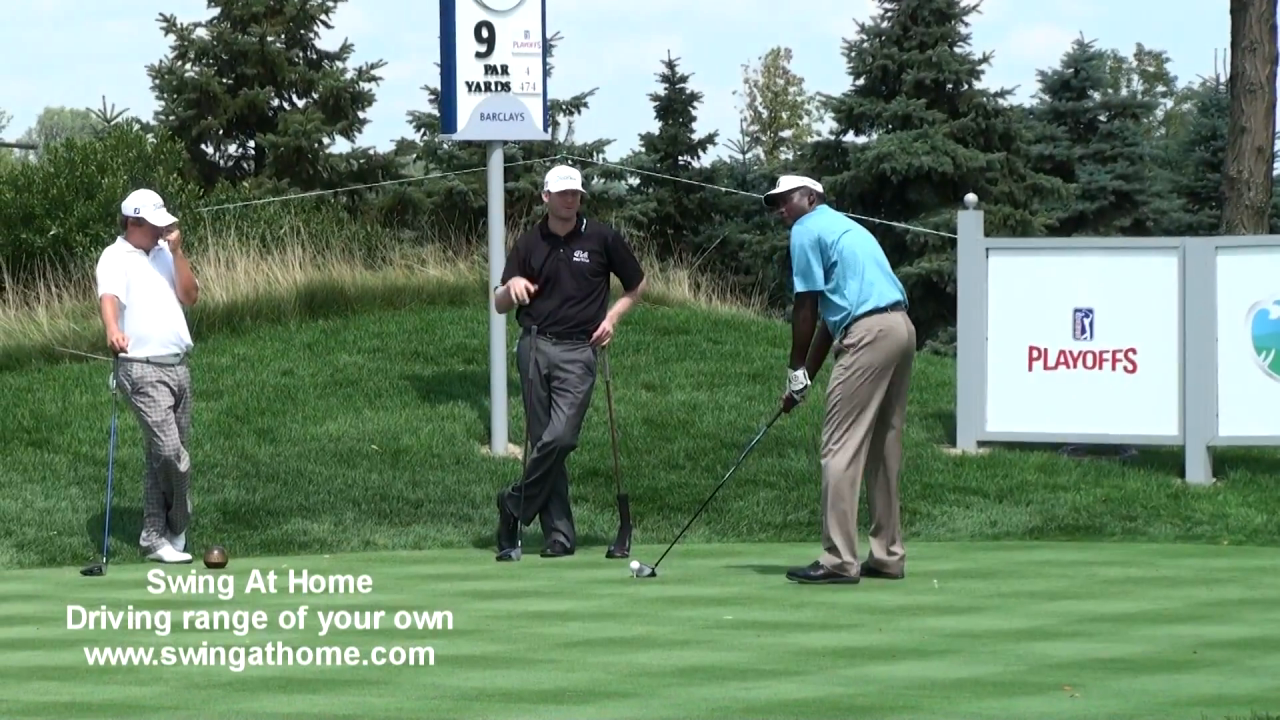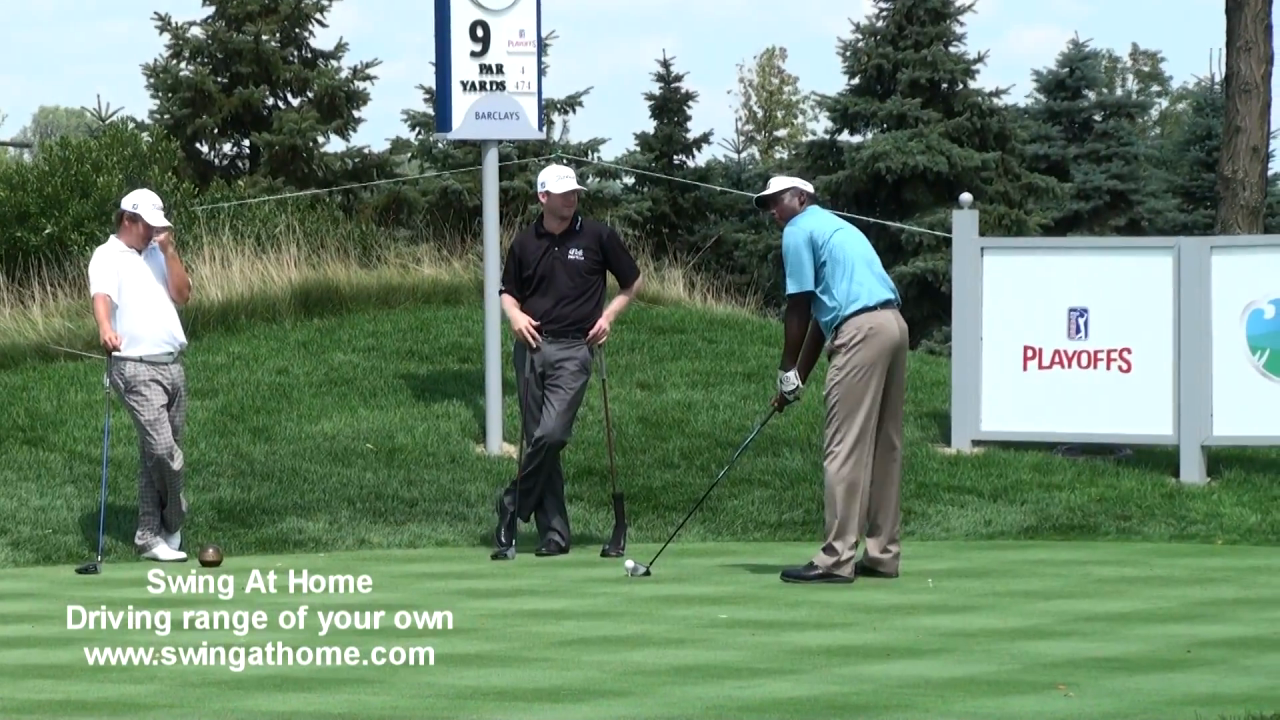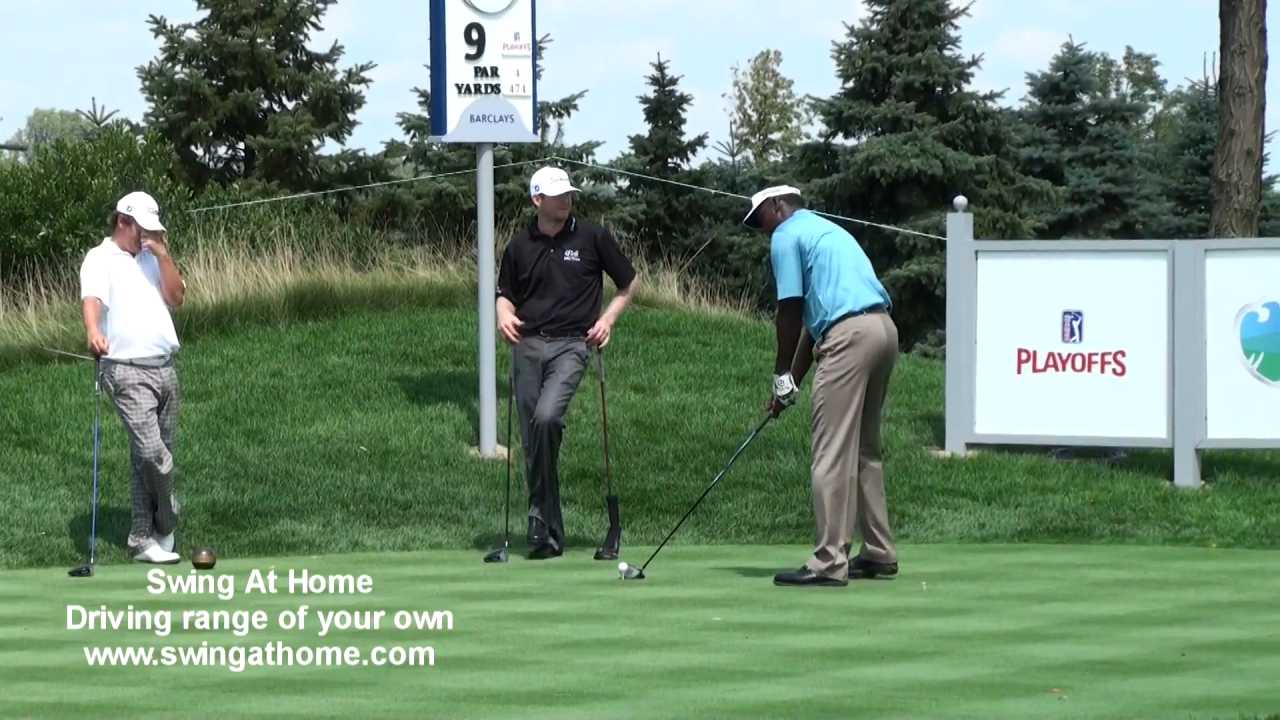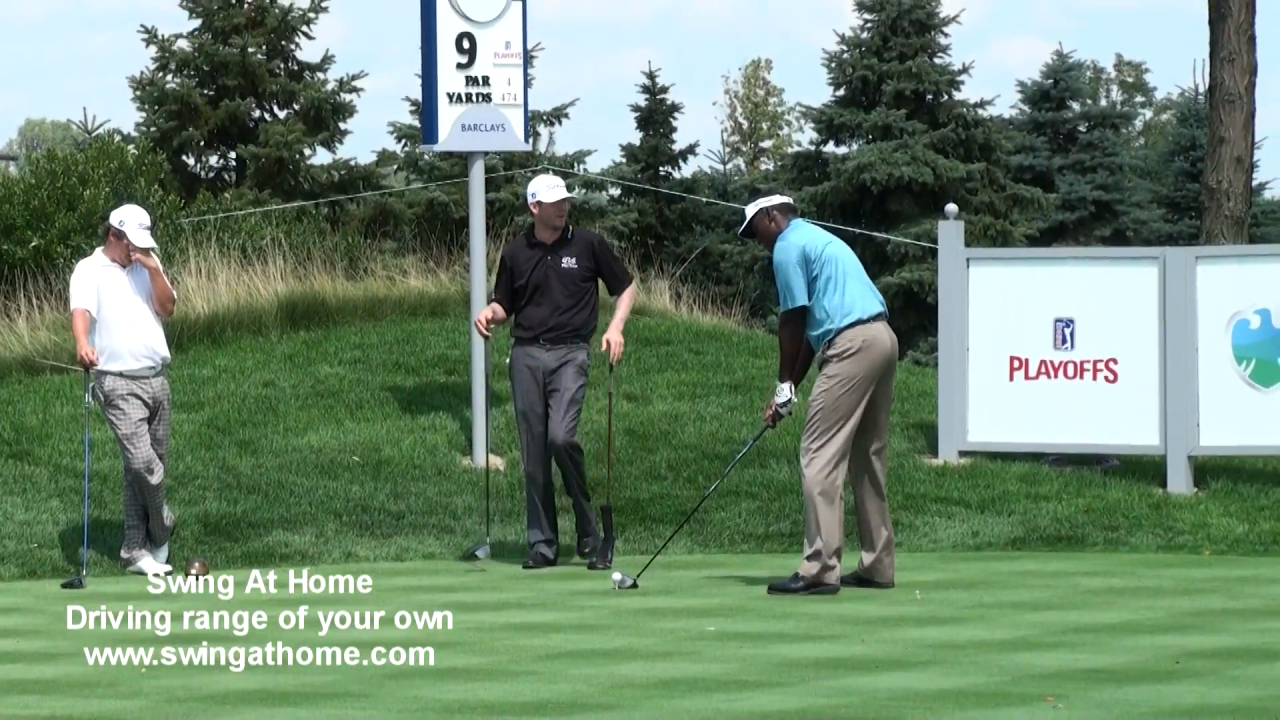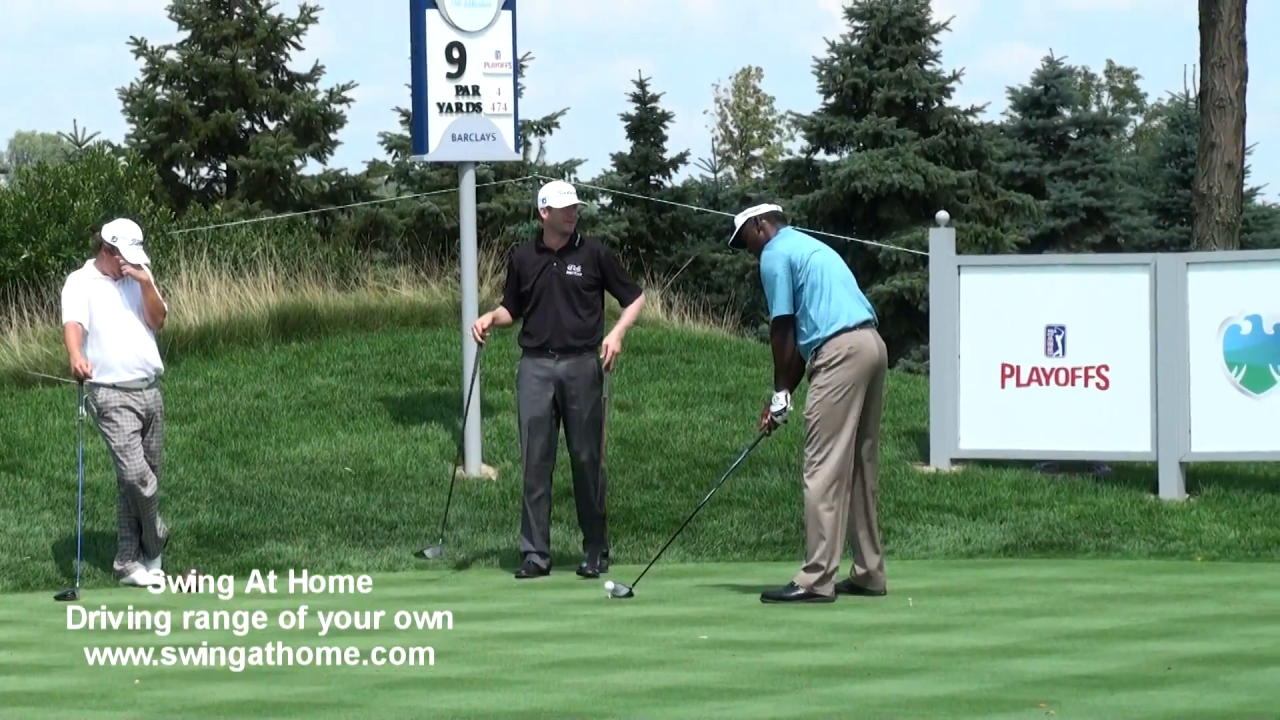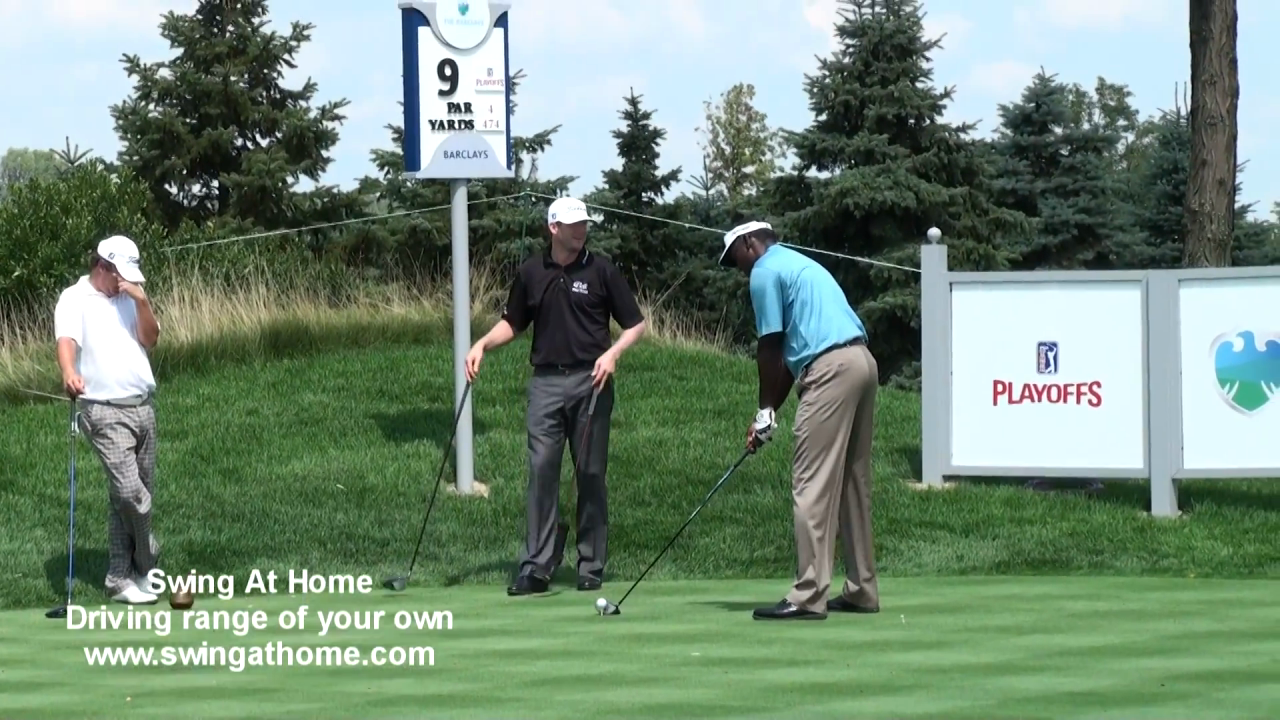
dt=0.3s
person 1, frame 1
right shoulder: (840, 227)
left elbow: (807, 306)
right elbow: (830, 316)
left wrist: (796, 371)
right wrist: (808, 375)
left hip: (870, 333)
right hip: (898, 328)
left knee: (841, 448)
right knee: (884, 449)
person 1, frame 2
right shoulder: (833, 226)
left elbow: (800, 307)
right elbow: (823, 313)
left wrist: (787, 372)
right wrist: (799, 377)
left hip: (863, 332)
right hip: (891, 325)
left knee: (845, 448)
right knee: (881, 447)
person 1, frame 3
right shoulder: (825, 230)
left elbow: (790, 312)
left wrist: (782, 376)
right wrist: (794, 380)
left hip: (850, 335)
right hip: (881, 328)
left knee: (832, 452)
right knee: (862, 447)
person 1, frame 4
right shoulder: (818, 239)
left elbow: (793, 322)
left wrist: (784, 386)
right wrist: (791, 385)
left hip: (853, 344)
right hip: (880, 339)
left knee: (820, 454)
right knee: (867, 457)
person 1, frame 5
right shoulder: (808, 247)
left elbow: (783, 330)
left wrist: (780, 393)
right wrist: (785, 393)
left hip: (842, 352)
right hip: (869, 345)
left knee: (824, 468)
right knee: (858, 466)
person 1, frame 6
right shoulder: (797, 264)
left elbow: (771, 348)
left wrist: (764, 412)
right wrist: (772, 410)
left hip: (832, 369)
right hip: (860, 362)
left knee: (813, 484)
right knee: (851, 482)
person 2, frame 1
left shoulder: (603, 237)
right shoulder: (531, 242)
left elbow: (637, 284)
right elbow: (499, 303)
left wrist: (612, 317)
right wrist: (512, 286)
left hip: (578, 350)
right hip: (534, 346)
left knee: (561, 437)
right knee: (543, 440)
left ankle: (515, 503)
right ankle: (559, 534)
person 2, frame 2
left shoulder: (598, 235)
right shoulder: (524, 242)
left elbow: (632, 281)
right elbow: (508, 291)
left wrist: (608, 316)
right wrist: (514, 314)
left hip: (573, 348)
right hip: (531, 347)
left knee: (551, 433)
right knee: (537, 438)
left ankle: (513, 503)
right ankle: (553, 532)
person 2, frame 3
left shoulder: (592, 236)
right shoulder: (519, 245)
left elbow: (628, 282)
right elbow: (505, 295)
left wrist: (607, 319)
right wrist: (504, 316)
left hip: (571, 344)
right hip: (528, 346)
left knee: (547, 418)
right knee: (534, 436)
left ankle: (539, 511)
right ankle: (550, 535)
person 2, frame 4
left shoulder: (589, 244)
right shoulder: (515, 252)
left elbow: (626, 286)
right elbow: (504, 303)
left wrist: (616, 327)
right wrist: (489, 312)
left hip: (570, 353)
right hip: (526, 355)
left knee: (563, 438)
right knee: (535, 451)
left ankle: (587, 520)
right ankle: (542, 544)
person 2, frame 5
left shoulder: (595, 253)
right shoulder: (523, 257)
left elbow: (635, 297)
right elbow: (512, 308)
left wrist: (617, 332)
right wrist: (490, 317)
left hip: (581, 364)
right hip: (535, 365)
left knee: (586, 458)
right knee: (535, 461)
left ankle: (595, 548)
person 2, frame 6
left shoulder: (602, 270)
right shoulder: (530, 272)
left elbow: (635, 324)
right elbow: (512, 322)
left wrist: (612, 354)
right wrist: (482, 344)
left hip: (591, 381)
right hip: (546, 382)
left knee: (591, 473)
right knee: (541, 467)
person 3, frame 1
left shoulder: (165, 252)
right shoulder: (115, 258)
left elbow: (189, 297)
right elbow: (108, 296)
left wrist: (177, 252)
right wrist: (112, 329)
left hip: (178, 365)
right hip: (143, 369)
left knee: (164, 453)
right knee: (169, 451)
left ankle: (156, 536)
right ankle: (176, 528)
person 3, frame 2
left shoulder: (158, 252)
right shoulder: (107, 257)
left elbow: (182, 295)
right elbow: (101, 295)
left wrist: (169, 252)
right wrist: (105, 328)
left hip: (172, 363)
right hip: (137, 368)
left knee: (159, 451)
right knee: (162, 449)
left ankle: (151, 535)
right ankle: (172, 523)
person 3, frame 3
left shoulder: (153, 255)
right shoulder: (100, 259)
left elbow: (176, 298)
right elbow: (91, 298)
left wrist: (163, 255)
right wrist: (93, 331)
left hip: (164, 367)
right hip: (128, 371)
left knee: (155, 453)
right knee: (150, 452)
left ankle: (144, 537)
right ankle: (165, 525)
person 3, frame 4
left shoulder: (148, 263)
right shoulder: (89, 270)
left elbow: (167, 308)
right elbow: (81, 310)
left wrist: (153, 269)
right wrist: (83, 343)
left hip: (157, 378)
right hip: (119, 382)
left knee: (152, 464)
right knee: (141, 463)
left ankle: (137, 549)
right ankle: (162, 532)
person 3, frame 5
left shoulder: (140, 275)
right shoulder: (80, 283)
left elbow: (158, 320)
right elbow: (73, 323)
left wrist: (145, 282)
right wrist: (76, 356)
left hip: (150, 389)
right hip: (112, 394)
left knee: (144, 476)
right knee: (135, 475)
left ankle: (130, 561)
right ankle: (155, 545)
person 3, frame 6
left shoulder: (130, 296)
right shoulder: (74, 299)
left elbow: (150, 340)
right elbow: (66, 340)
left wrist: (142, 301)
right wrist: (69, 373)
left hip: (142, 406)
right hip: (105, 411)
left knee: (133, 494)
right knee: (129, 492)
left ankle: (121, 577)
right ankle: (147, 565)
